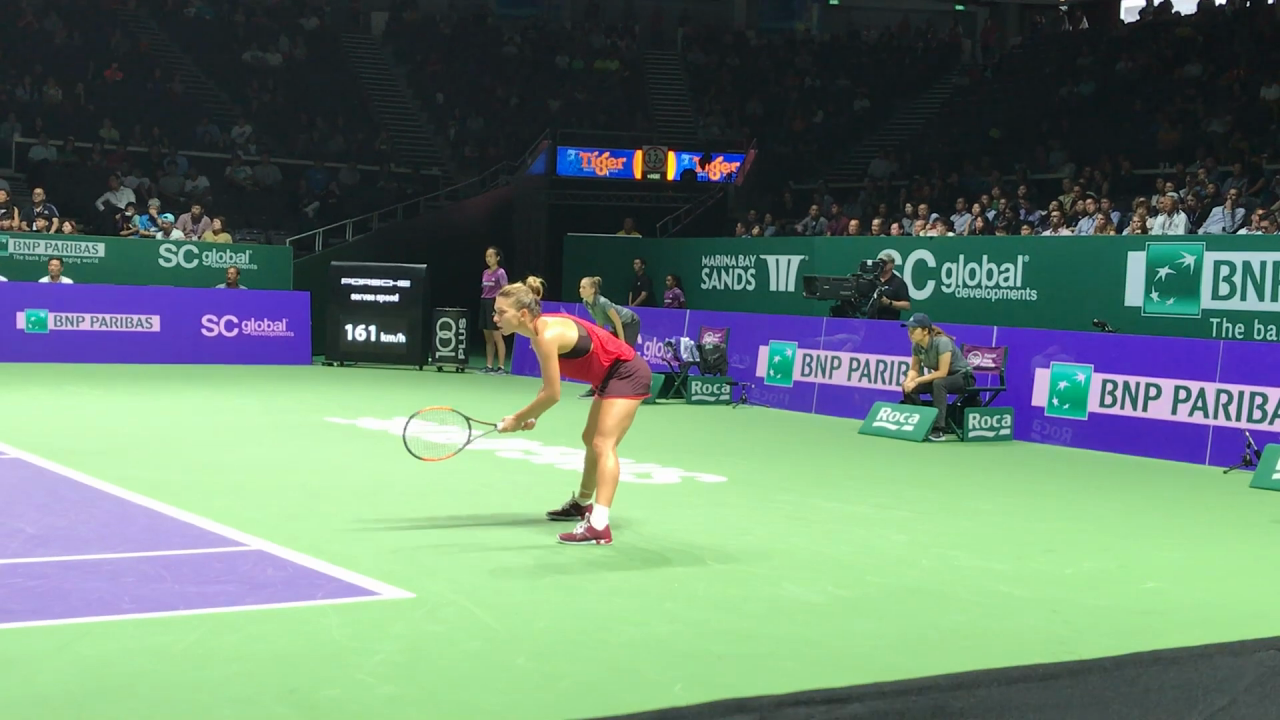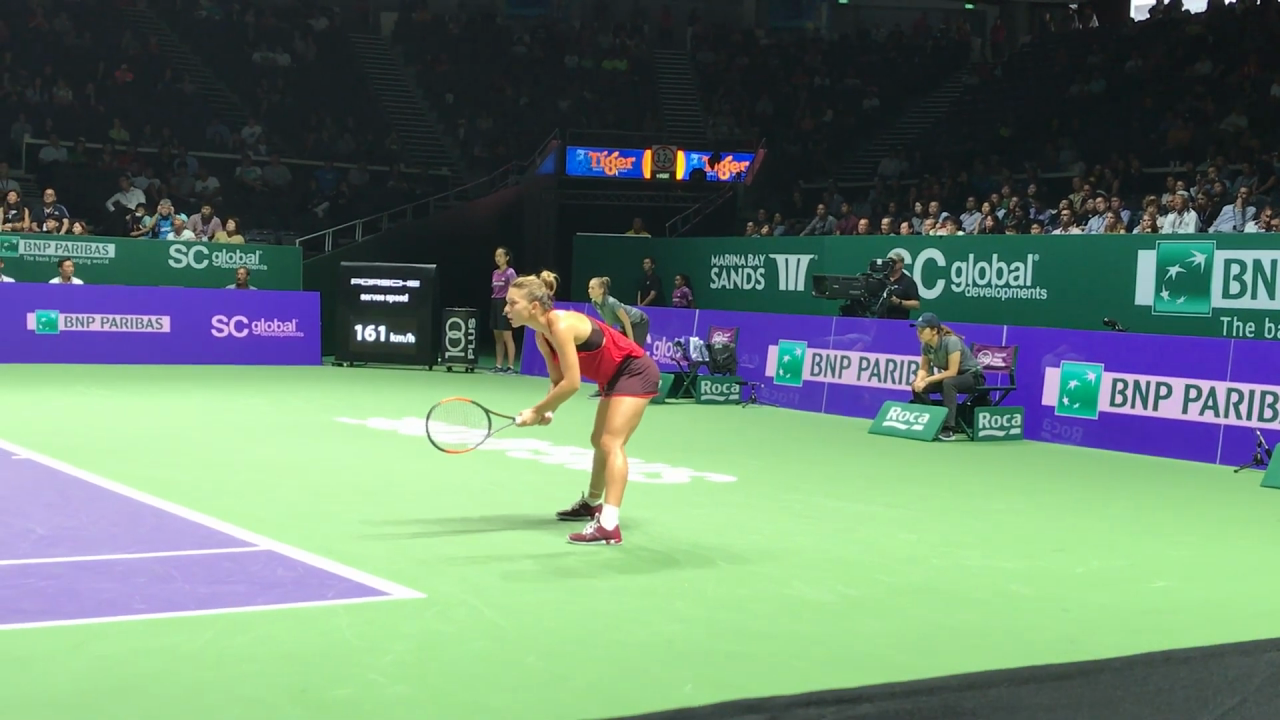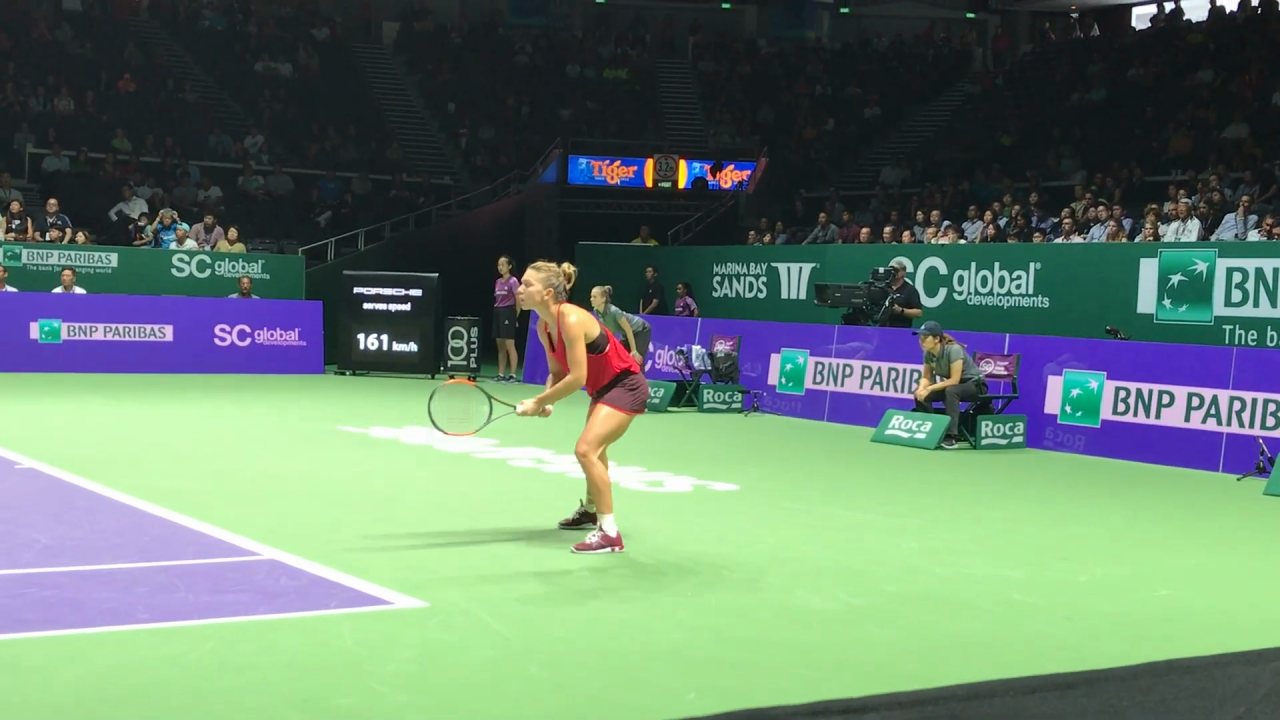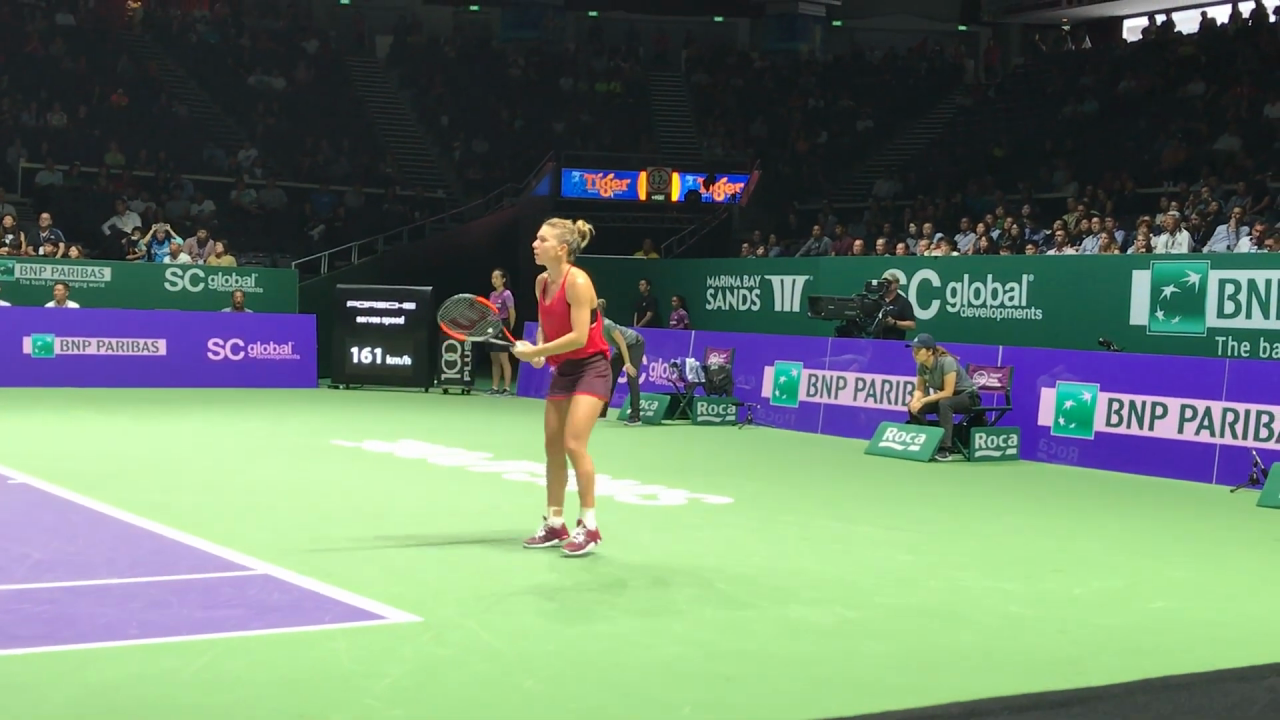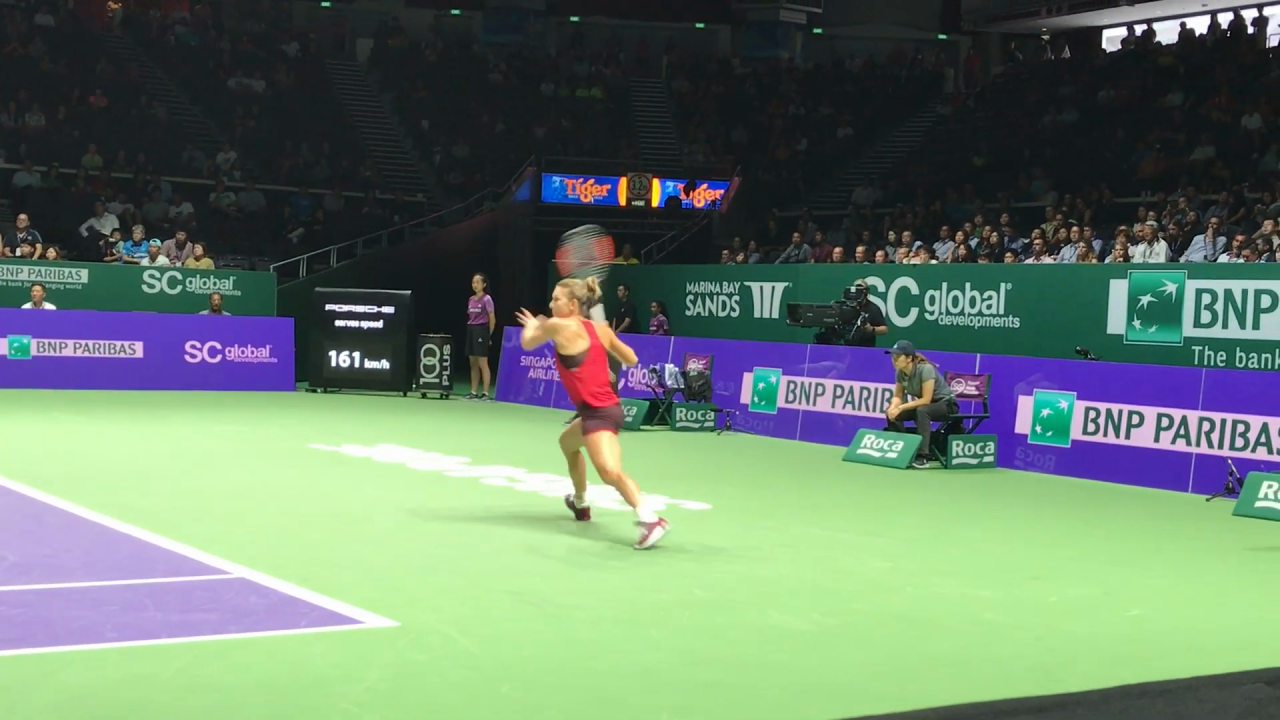
dt=1s
person 1, frame 1
left shoulder: (548, 334)
right shoulder: (539, 332)
left elbow: (552, 394)
right elbow: (550, 385)
left wrist: (518, 419)
right wrist: (532, 416)
left hip: (627, 373)
right hip: (611, 376)
left knee: (604, 445)
right knee: (591, 439)
left ankle: (599, 525)
right ankle: (582, 503)
person 1, frame 2
left shoulder: (561, 326)
right shoulder: (542, 334)
left elbow: (571, 384)
right elbow: (559, 381)
left wrist: (537, 411)
right wrist: (547, 410)
left hip: (635, 371)
right hip: (617, 376)
left knee: (611, 444)
right knee: (599, 441)
left ankle: (609, 526)
right ankle: (592, 503)
person 1, frame 3
left shoulder: (571, 319)
right shoulder: (543, 326)
left elbow: (577, 378)
right elbow: (557, 371)
left wrist: (539, 401)
right wrist: (545, 402)
left hip: (626, 385)
right hip: (605, 386)
left knee: (585, 450)
right knee: (592, 451)
left ankle: (609, 533)
right ankle: (590, 510)
person 1, frame 4
left shoulder: (577, 281)
right shoulder: (542, 282)
left elbow: (580, 336)
left wrist: (535, 351)
right wrist: (538, 352)
left hip: (589, 369)
right hip: (564, 371)
left knee: (574, 444)
right knee: (553, 448)
left ankle: (588, 524)
right ankle: (555, 524)
person 1, frame 5
left shoulder: (558, 326)
right shoulder: (600, 329)
left elbow: (529, 342)
right elbow: (630, 359)
left wrist: (530, 325)
left hip: (600, 413)
right hip: (595, 411)
left knee: (610, 471)
right knee: (567, 444)
left ankle: (650, 520)
right ankle: (580, 502)
